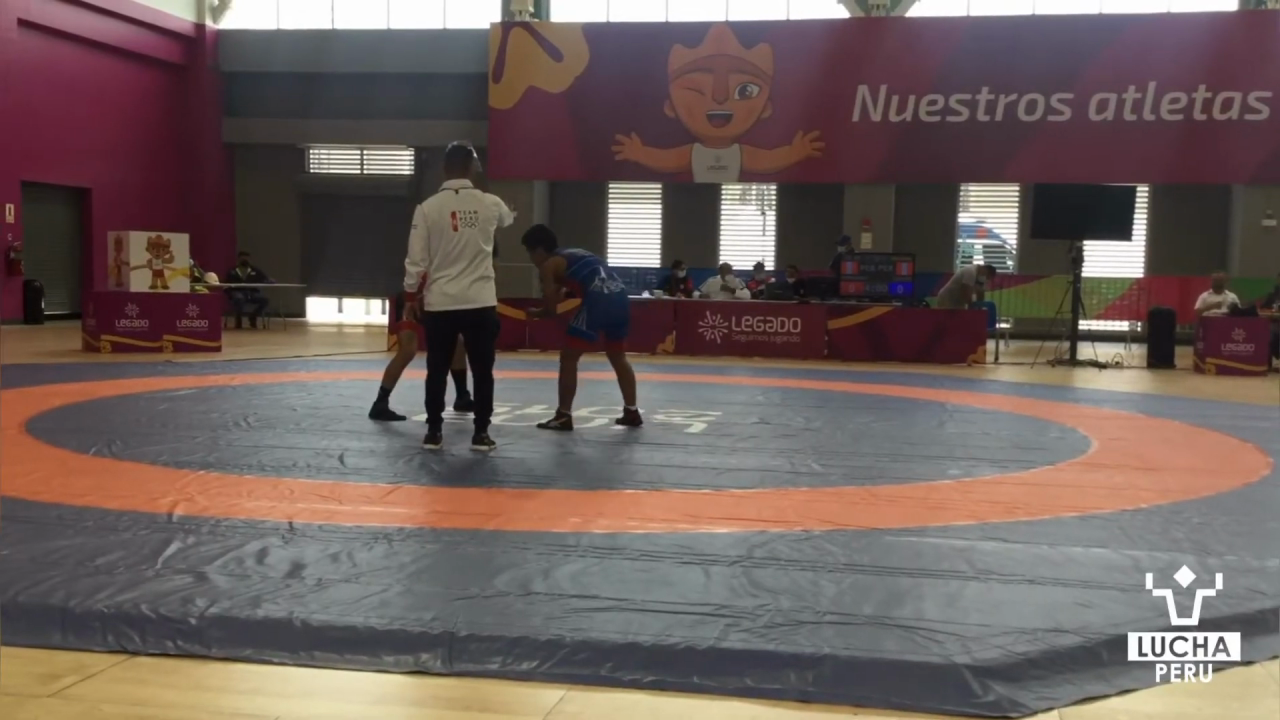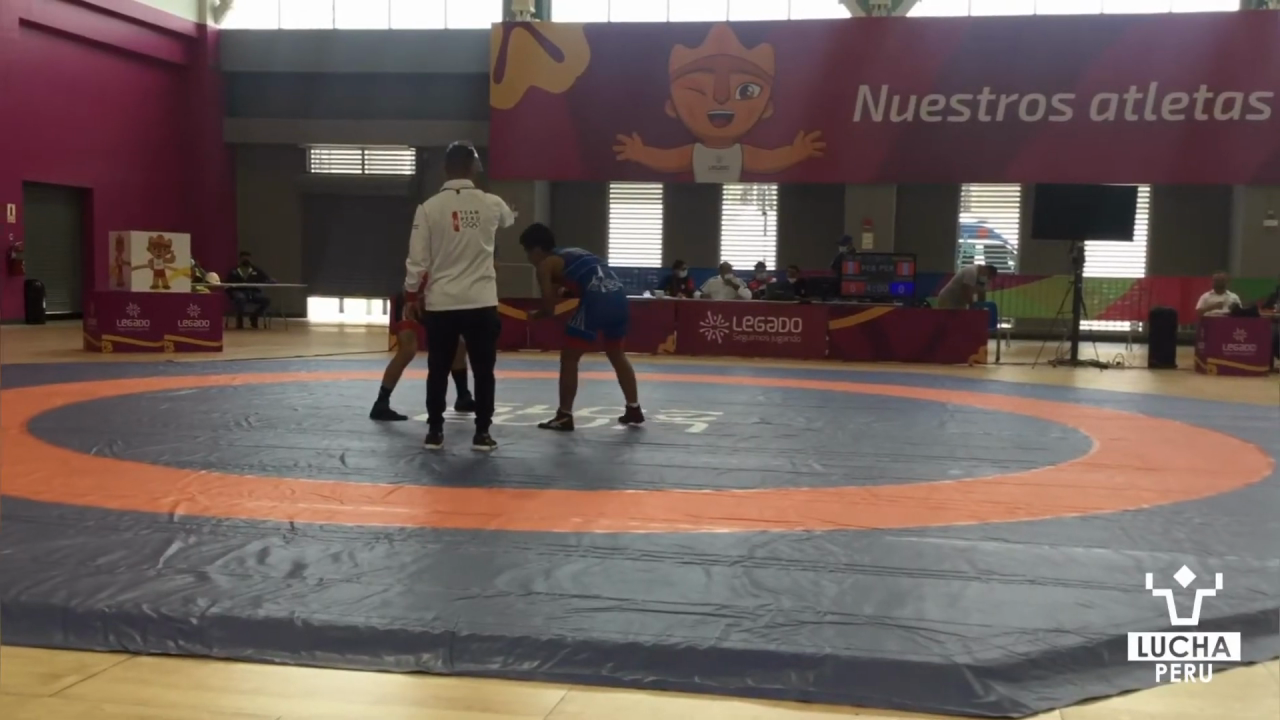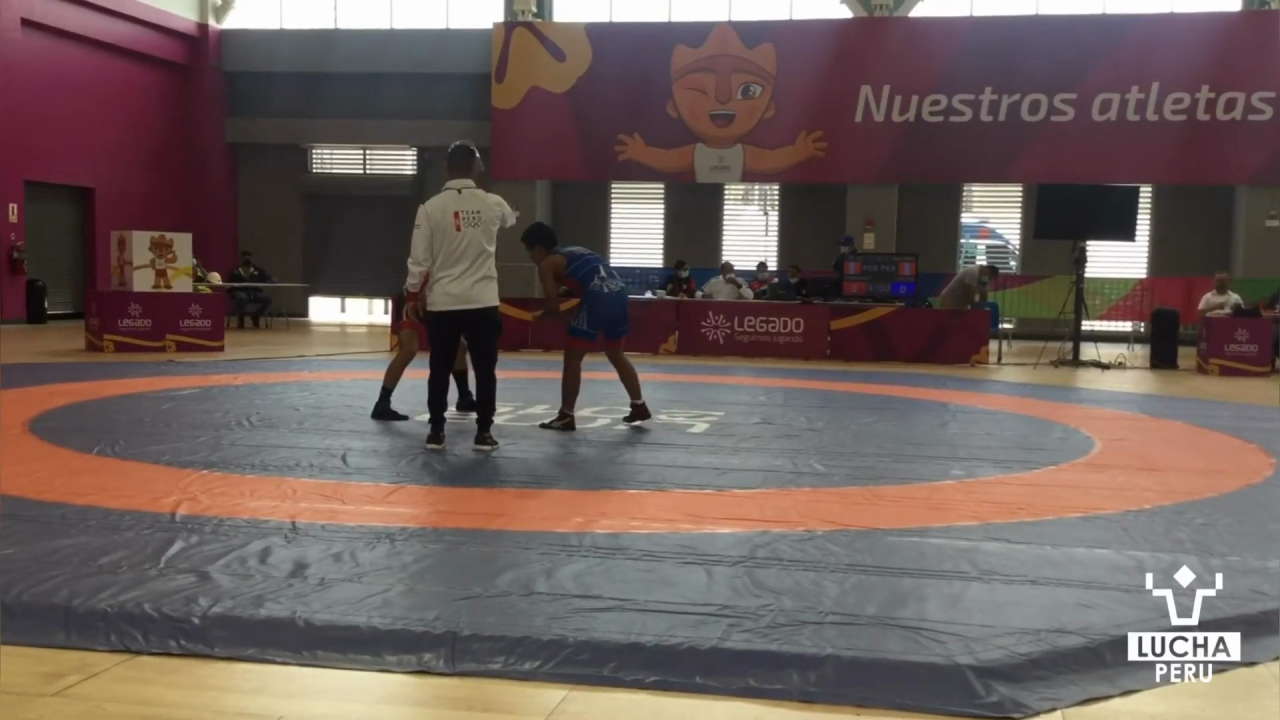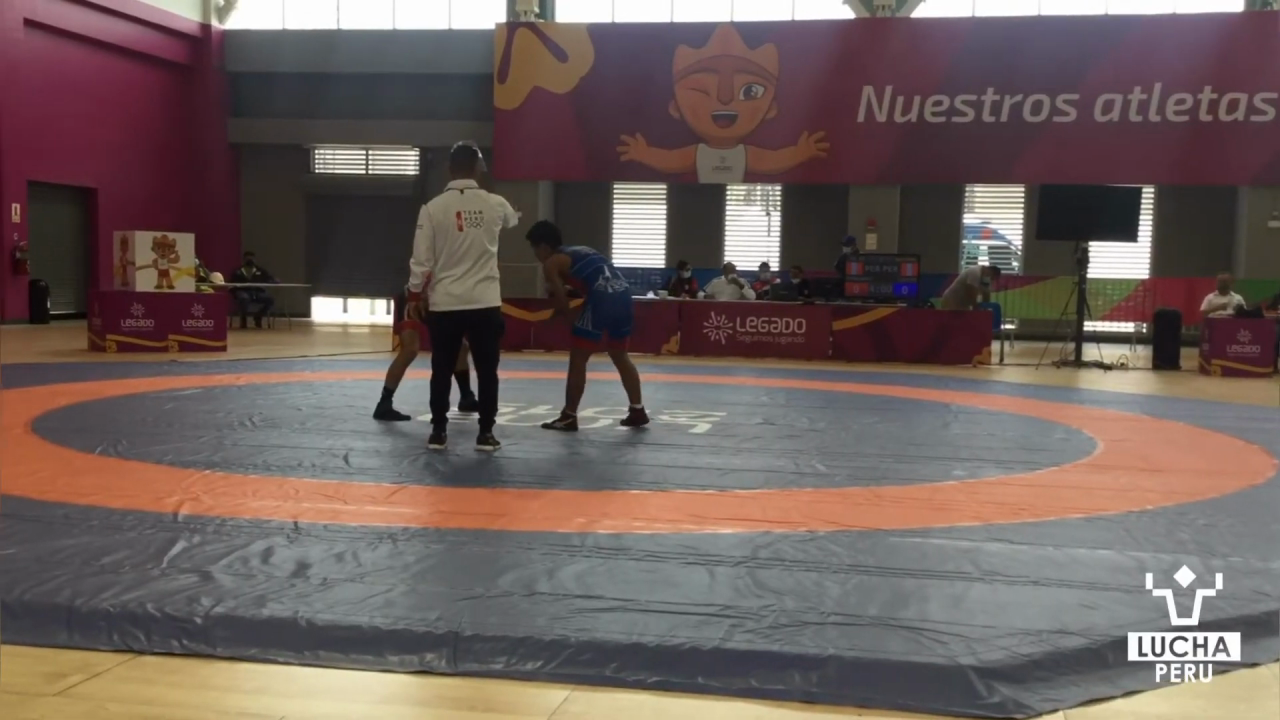
dt=0.1s
person 1, frame 1
left shoulder: (428, 207)
right shoulder: (490, 204)
left elbow: (416, 258)
right elbow: (508, 217)
left wrist: (411, 295)
left hip: (440, 303)
right hip: (480, 302)
left knee: (437, 370)
right knee: (482, 370)
left ankle: (434, 432)
right ankle: (481, 433)
person 1, frame 2
left shoulder: (429, 207)
right shoulder: (492, 204)
left elbow: (417, 258)
right elbow: (509, 218)
left wrist: (411, 295)
left hip: (441, 303)
right hip: (481, 302)
left knee: (439, 370)
right knee: (483, 370)
left ankle: (435, 432)
right ankle: (482, 433)
person 1, frame 3
left shoulder: (431, 207)
right shoulder: (493, 204)
left elbow: (419, 258)
right elbow: (511, 219)
left wrist: (413, 295)
left hip: (442, 303)
right hip: (483, 302)
left knee: (440, 370)
right knee: (485, 370)
left ankle: (436, 432)
right ankle: (484, 433)
person 1, frame 4
left shoulder: (433, 207)
right shoulder: (496, 204)
left elbow: (422, 258)
right elbow: (512, 219)
left wrist: (415, 295)
left hip: (444, 303)
right hip: (485, 302)
left knee: (442, 370)
right knee: (487, 370)
left ankle: (438, 432)
right ankle: (486, 433)
person 2, frame 1
left shoulder: (742, 153)
right shoulder: (690, 153)
left elbow: (770, 161)
right elbow: (663, 159)
left wrist: (795, 152)
right wrist: (640, 153)
person 2, frame 2
left shoulder: (743, 154)
right shoulder: (692, 153)
left elbow: (771, 161)
right elbow: (664, 160)
left wrist: (796, 153)
right wrist: (640, 154)
person 2, frame 3
left shoulder: (745, 154)
right shoulder: (693, 153)
left elbow: (772, 161)
right elbow: (666, 160)
left wrist: (798, 153)
right wrist: (642, 153)
person 2, frame 4
left shoulder: (747, 155)
right shoulder: (695, 154)
left elbow: (774, 161)
right elbow: (667, 161)
left wrist: (800, 153)
right wrist: (644, 155)
person 3, frame 1
left shoulder: (548, 265)
right shoulder: (576, 255)
left elbow: (550, 309)
left wrist: (535, 313)
left hip: (598, 300)
right hip: (619, 297)
left knee: (568, 358)
right knee: (618, 357)
left ankle: (563, 417)
right ankle: (632, 412)
person 3, frame 2
left shoulder: (545, 265)
right shoulder: (574, 253)
left elbow: (549, 308)
left wrist: (534, 315)
left hip: (596, 299)
right hip: (618, 295)
left knee: (569, 358)
right knee: (617, 355)
left ankle: (564, 416)
right ankle: (634, 408)
person 3, frame 3
left shoulder: (547, 264)
right shoulder: (576, 252)
left elbow: (554, 307)
left wrist: (541, 316)
left hip: (598, 299)
right hip: (619, 295)
left knee: (572, 358)
right knee: (616, 355)
left ankle: (566, 417)
right ankle: (639, 406)
person 3, frame 4
left shoulder: (552, 262)
right shoulder: (581, 251)
left elbow: (561, 301)
left wrist: (556, 317)
left hip: (602, 299)
right hip: (623, 296)
left knee: (578, 359)
right knee: (620, 356)
left ankle: (569, 417)
right ankle: (637, 411)
